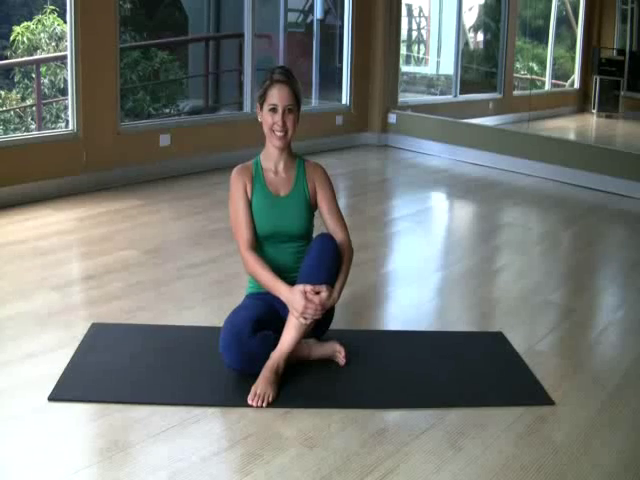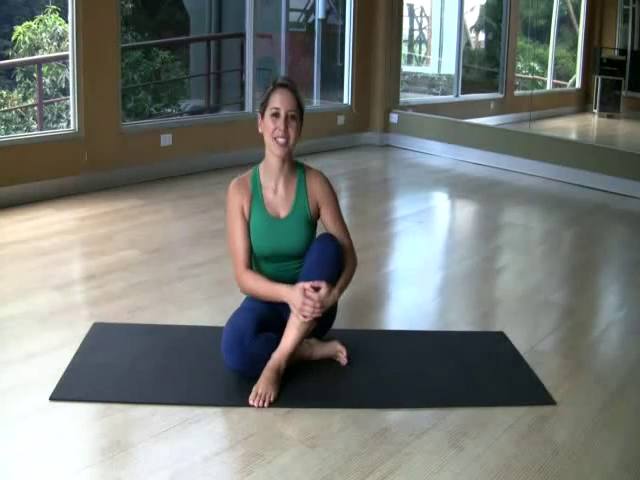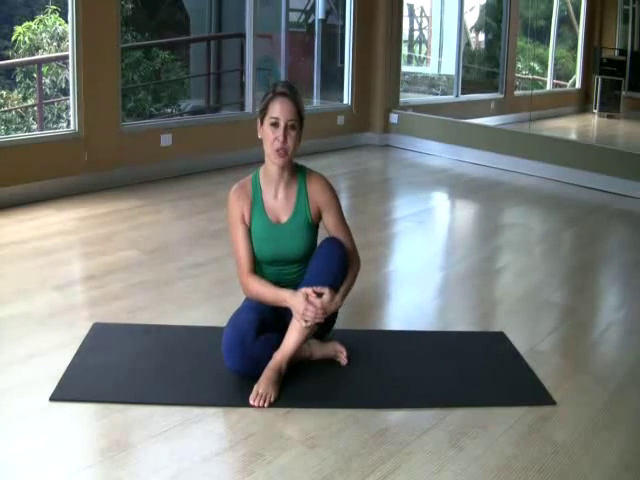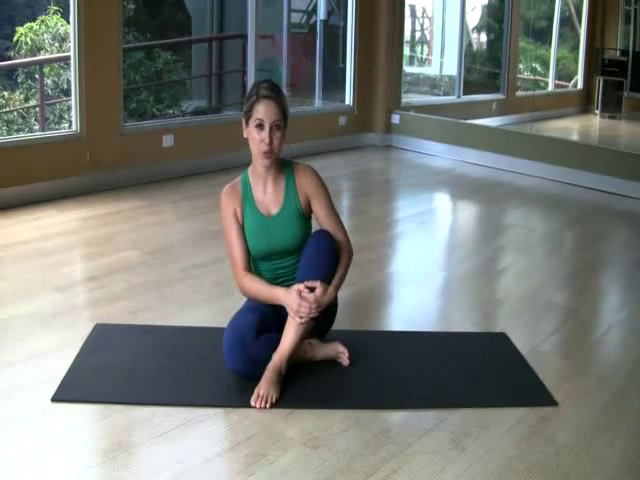
dt=0.7s
person 1, frame 1
left shoulder: (314, 174)
right shoulder: (243, 176)
left elbow: (343, 243)
right elbow: (247, 253)
left wrist: (334, 291)
right wrist: (287, 293)
left hip: (310, 302)
right hip: (265, 296)
left knee: (324, 246)
right knee: (232, 346)
left ankle: (277, 361)
right ankle: (306, 347)
person 1, frame 2
left shoulder: (316, 183)
right shoulder: (240, 189)
left elbow: (348, 255)
right elbow: (243, 275)
left wrist: (333, 293)
right wrist: (288, 293)
left hip: (311, 307)
right hip: (266, 300)
left knee: (327, 246)
right knee: (234, 349)
left ankle: (277, 362)
right ankle: (309, 348)
person 1, frame 3
left shoulder: (317, 187)
right shoulder: (241, 195)
left elbow: (351, 257)
right elbow: (248, 279)
left wrist: (337, 298)
right wrist: (290, 298)
left hip: (311, 306)
right hip: (267, 301)
left knee: (332, 249)
right knee: (235, 352)
left ankle: (278, 363)
right ankle: (309, 349)
person 1, frame 4
left shoulder: (305, 178)
right shoulder: (232, 195)
left elbow: (344, 246)
right elbow: (243, 277)
left wrist: (329, 291)
right wrist: (284, 295)
left hip: (310, 304)
right hip: (267, 300)
left knee: (322, 241)
right knee: (236, 351)
left ankle: (278, 362)
right ankle: (310, 349)
